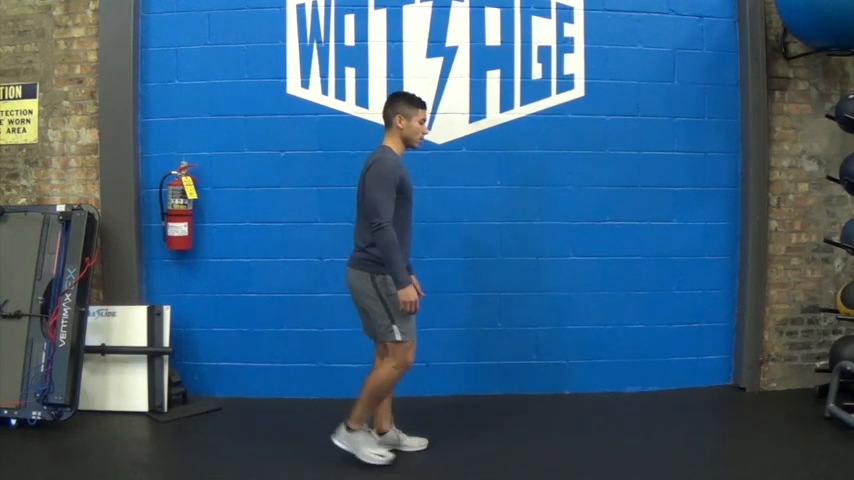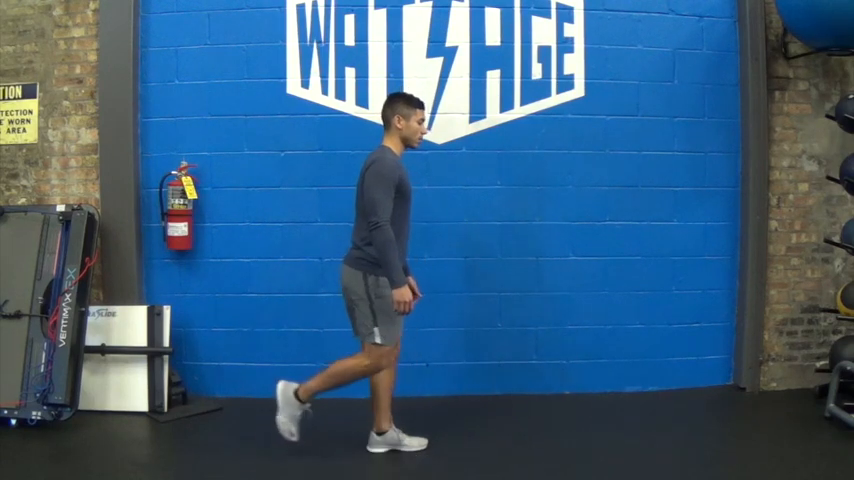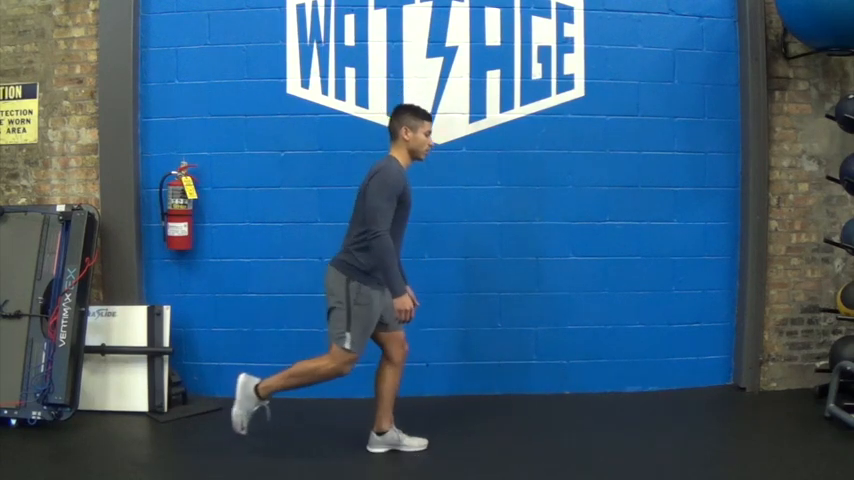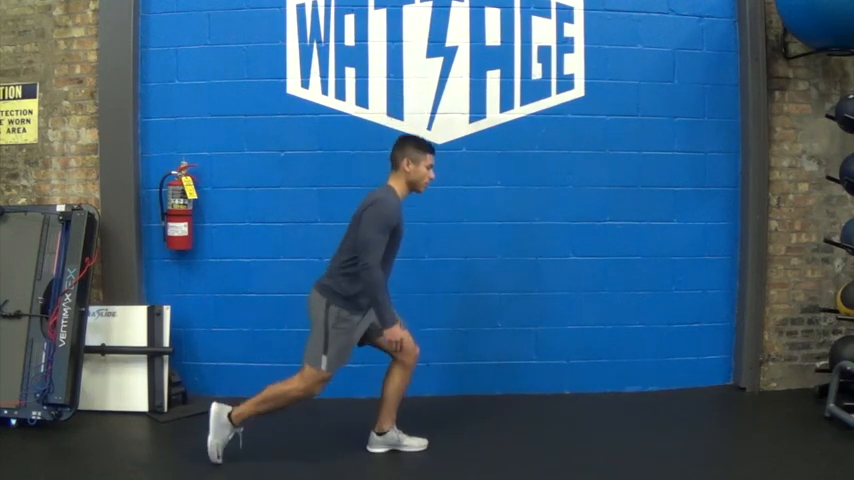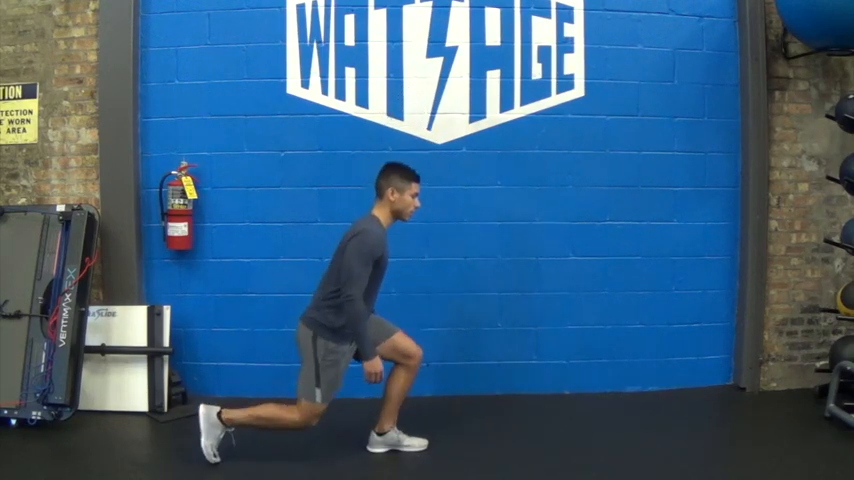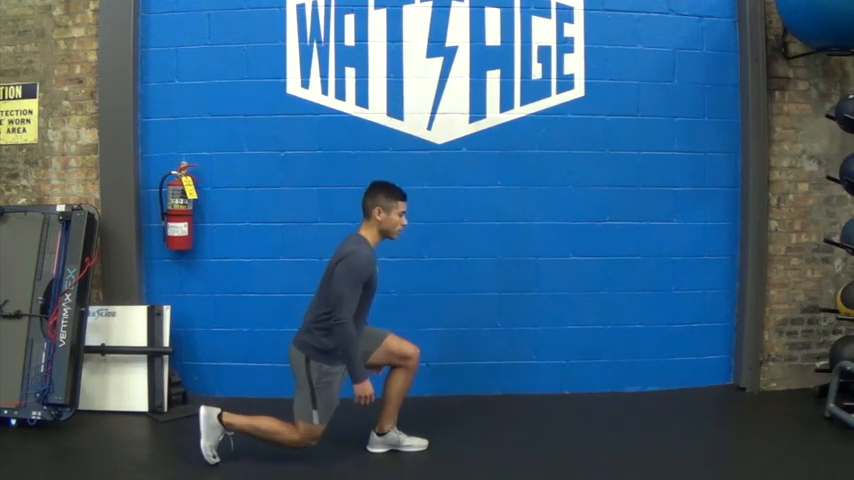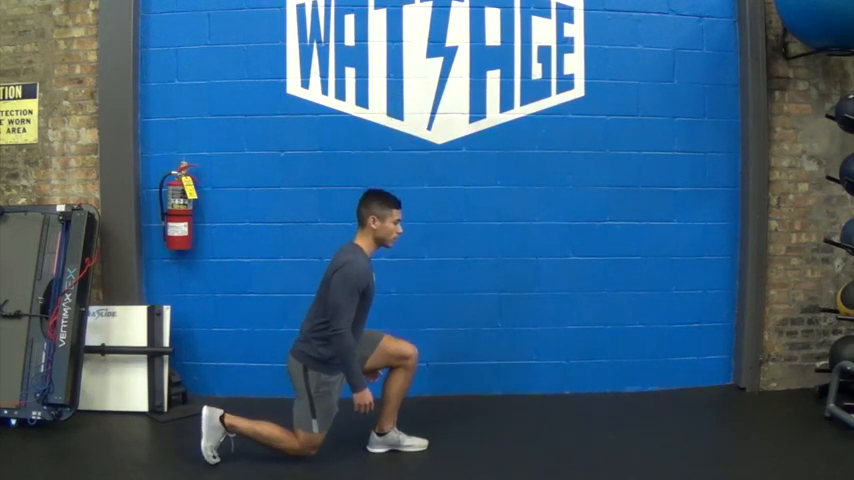
dt=0.2s
person 1, frame 1
left shoulder: (390, 163)
right shoulder: (384, 164)
right elbow: (381, 228)
left wrist: (405, 275)
right wrist: (401, 283)
left hip: (382, 273)
right hip: (375, 275)
left knee: (389, 353)
right knee: (401, 357)
left ankle: (382, 430)
right ankle: (353, 428)
person 1, frame 2
left shoulder: (390, 164)
right shoulder: (384, 164)
right elbow: (379, 227)
left wrist: (404, 275)
right wrist: (396, 283)
left hip: (380, 273)
right hip: (370, 275)
left knee: (389, 354)
right knee: (375, 357)
left ankle: (384, 432)
right ankle: (296, 395)
person 1, frame 3
left shoulder: (394, 174)
right shoulder: (389, 174)
right elbow: (378, 236)
left wrist: (401, 285)
right wrist: (399, 291)
left hip: (372, 280)
right hip: (356, 280)
left knee: (396, 350)
right knee: (338, 362)
left ankle: (384, 432)
right ankle: (257, 391)
person 1, frame 4
left shoulder: (389, 202)
right shoulder: (385, 205)
right elbow: (369, 266)
left wrist: (386, 315)
right wrist: (388, 322)
left hip: (360, 299)
right hip: (340, 303)
left knee: (407, 354)
right knee: (310, 383)
left ankle: (384, 433)
right ankle: (229, 417)
person 1, frame 5
left shoulder: (372, 230)
right shoulder: (369, 236)
right elbow: (351, 297)
left wrist: (370, 341)
right wrist: (369, 355)
left hip: (348, 322)
right hip: (329, 332)
left knee: (411, 355)
right knee: (305, 415)
left ankle: (384, 433)
right ankle: (220, 418)
person 1, frame 6
left shoulder: (360, 249)
right shoulder: (358, 258)
right elbow: (341, 321)
left wrist: (365, 356)
right wrist: (359, 377)
left hip: (336, 340)
right hip: (321, 352)
left knee: (409, 356)
right knee: (305, 436)
left ankle: (384, 433)
right ankle: (221, 420)
person 1, frame 7
left shoulder: (356, 257)
right shoulder: (353, 267)
right elbow: (339, 331)
left wrist: (363, 362)
right wrist: (358, 386)
left hip: (334, 348)
right hip: (319, 360)
left knee: (407, 355)
right knee: (305, 445)
left ankle: (385, 433)
right ankle: (223, 421)
